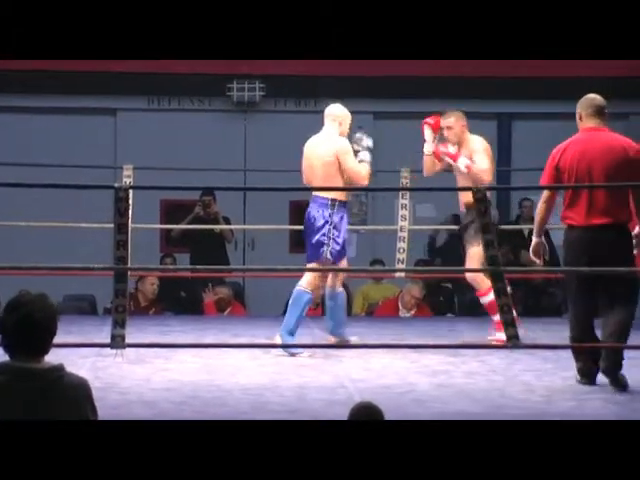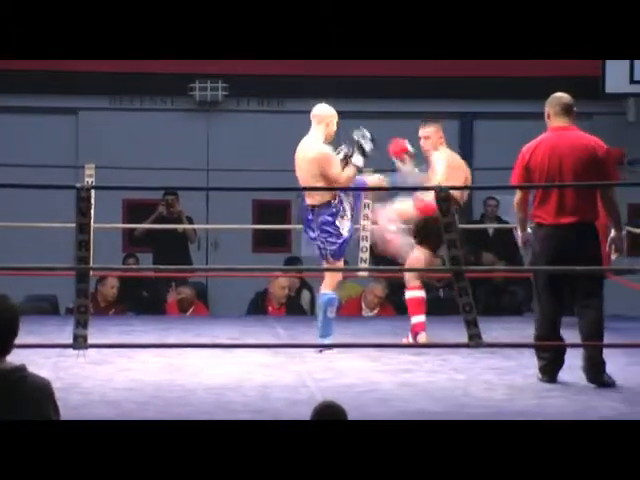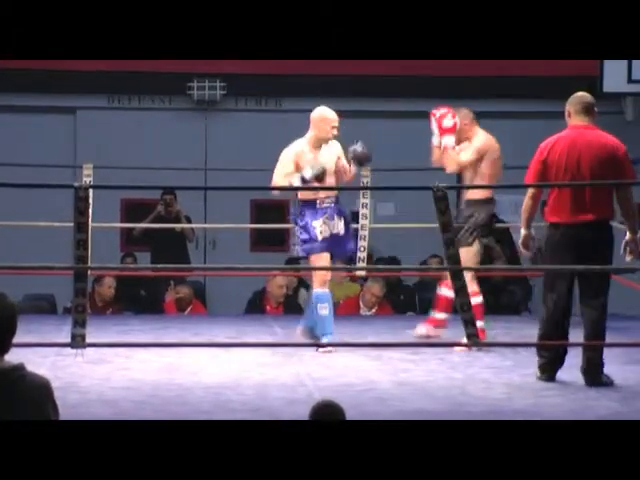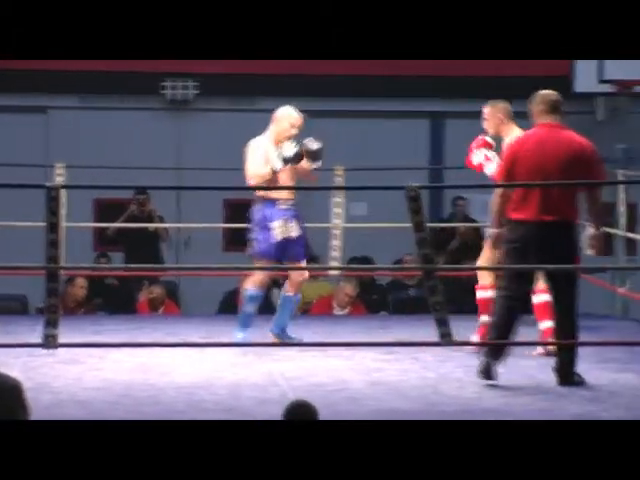
dt=0.5s
person 1, frame 1
left shoulder: (563, 151)
left elbow: (547, 199)
left wrist: (537, 235)
left hip: (578, 235)
right hip: (615, 234)
left knee: (580, 306)
left ankle: (586, 369)
right ankle: (612, 365)
person 1, frame 2
left shoulder: (531, 149)
right shoulder: (595, 147)
left elbow: (520, 199)
right elbow: (608, 196)
left wrist: (522, 230)
right wrist: (617, 230)
left hip: (546, 234)
right hip: (583, 233)
left knee: (547, 305)
right knee: (589, 302)
left ankle: (548, 368)
right ankle: (595, 368)
person 1, frame 3
left shoulder: (550, 145)
right shoulder: (614, 147)
left elbow: (532, 193)
left wrist: (525, 229)
left hip: (560, 232)
right hip: (597, 232)
left knee: (555, 302)
right knee: (594, 302)
left ankle: (547, 367)
right ankle: (593, 370)
person 1, frame 4
left shoulder: (519, 144)
right shoulder: (582, 147)
left elbow: (502, 192)
right elbow: (593, 195)
left wrist: (497, 227)
right wrist: (597, 229)
left hip: (523, 230)
right hip: (561, 232)
left knee: (509, 296)
right knee: (564, 303)
left ankle: (490, 358)
right ankle: (566, 370)
person 2, frame 1
left shoulder: (310, 144)
right shoulder: (339, 144)
right elbow: (361, 179)
right wrist: (364, 153)
left hip: (318, 208)
right hip: (331, 212)
left knee: (338, 269)
right knee: (314, 275)
left ankle: (337, 331)
right ankle: (286, 334)
person 2, frame 2
left shoulder: (307, 145)
right shoulder: (321, 151)
right elbow: (343, 181)
left wrist: (343, 157)
right wrist: (359, 155)
left hip: (332, 206)
right hip: (324, 214)
left knee: (375, 181)
right knee: (333, 277)
right ankle: (325, 338)
person 2, frame 3
left shoulder: (334, 148)
right shoulder: (294, 151)
left elbow: (349, 179)
right elbow: (276, 186)
left wrist: (356, 163)
right wrist: (304, 180)
left hip: (333, 210)
right hip: (310, 214)
left knee: (335, 275)
right knee: (321, 276)
left ankle: (309, 326)
right ankle: (326, 337)
person 2, frame 4
left shoulder: (291, 147)
right shoulder: (258, 145)
left elbow: (307, 176)
right elbow: (253, 180)
left wrist: (313, 159)
right wrist: (280, 161)
left hip: (290, 212)
right hip: (268, 212)
left knee: (299, 276)
right knee: (261, 275)
left ankle: (279, 329)
right ankle: (242, 329)
person 3, frame 1
left shoulder: (477, 144)
right shoulder: (453, 149)
left elbow: (485, 177)
right elbow: (428, 171)
left wrist: (458, 159)
right wrist: (429, 140)
left hip: (481, 214)
right hip: (467, 215)
left knee: (473, 273)
right knee: (480, 274)
left ankle: (505, 326)
person 3, frame 2
left shoulder: (441, 156)
right shoulder: (457, 163)
left elbow: (438, 183)
right wrist: (406, 163)
left hip: (439, 209)
left knee: (388, 213)
right knee: (411, 272)
right ankle: (418, 331)
person 3, frame 3
left shoulder: (482, 142)
right shoulder: (472, 143)
left elbow: (451, 166)
right elbow: (437, 161)
left wrist: (447, 137)
right wrist: (441, 136)
left hip: (477, 211)
right hip: (474, 210)
left knee: (467, 274)
left ankle: (477, 334)
right ankle: (435, 323)
person 3, frame 4
left shoulder: (512, 142)
right shoulder: (522, 139)
left wrist: (486, 165)
right wrist: (489, 157)
left knee: (485, 268)
right knee: (536, 278)
left ankle: (483, 332)
right ankle: (550, 338)
